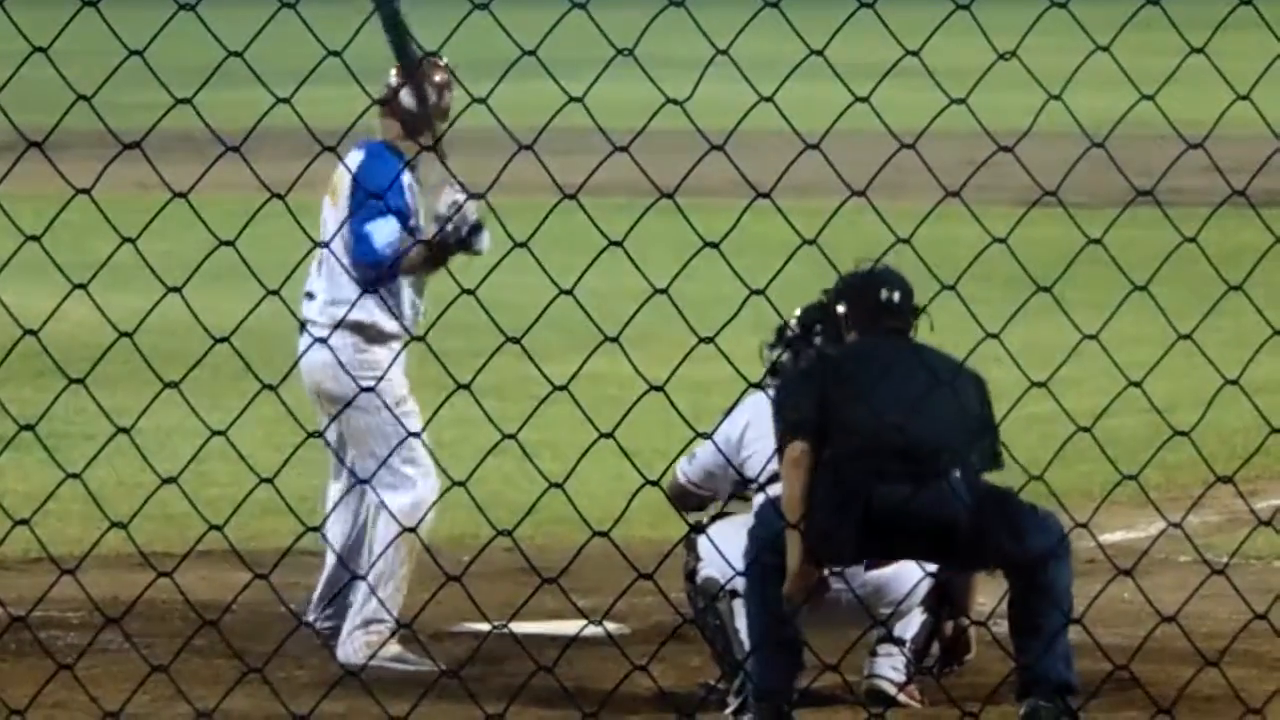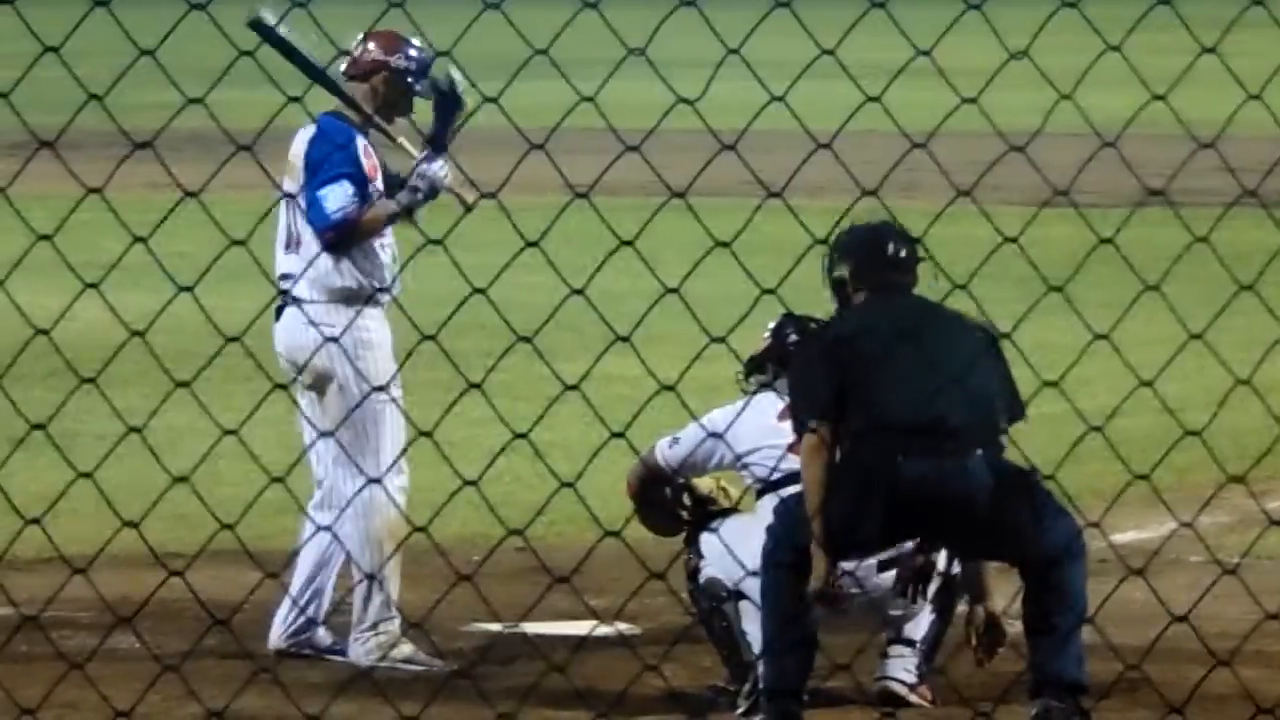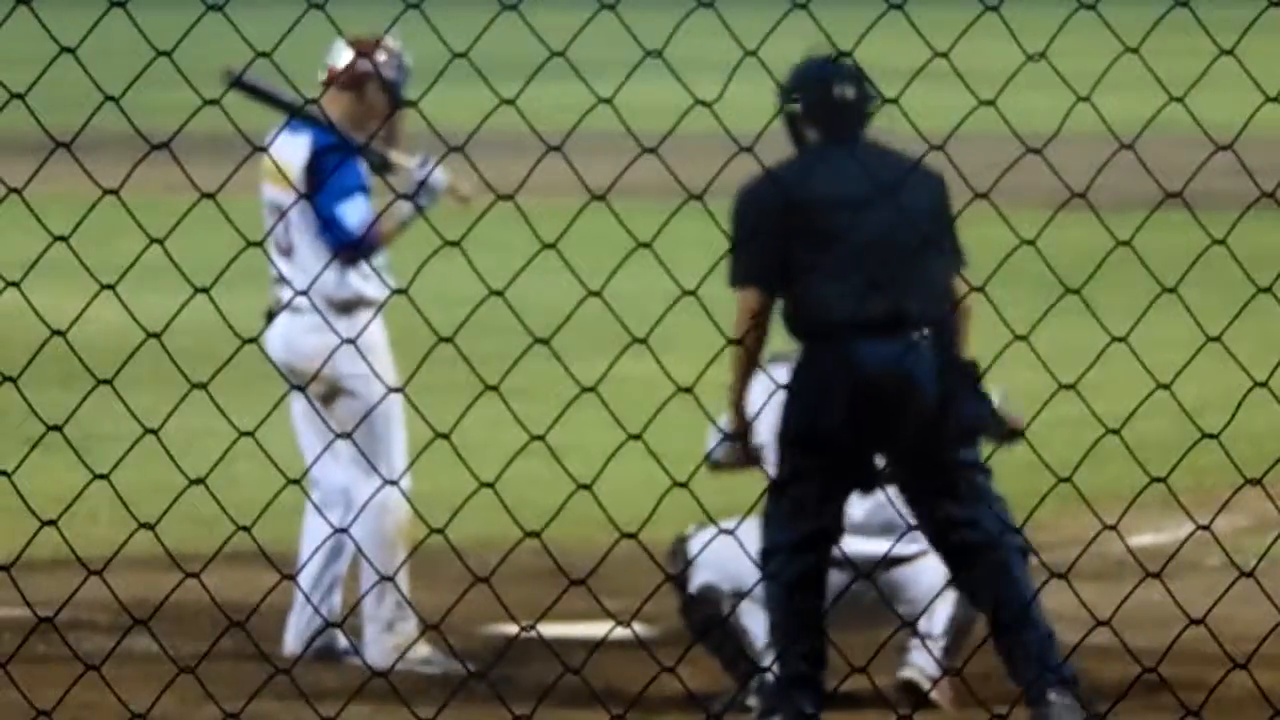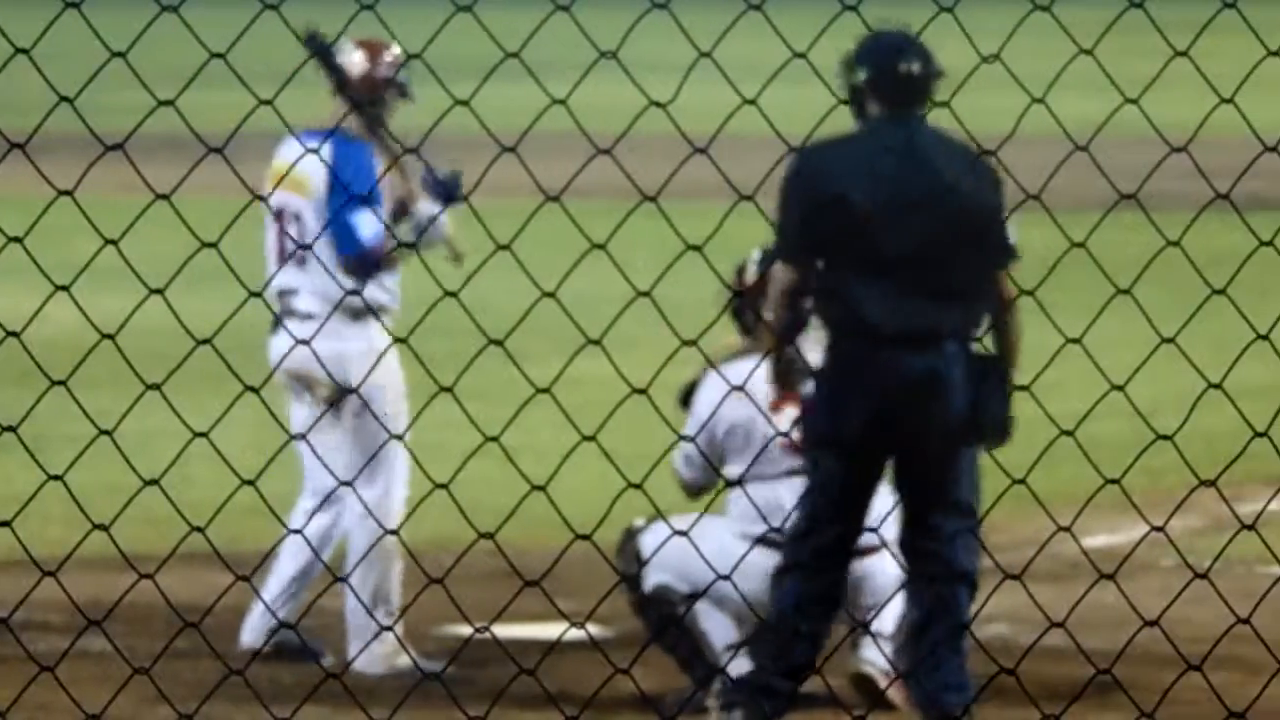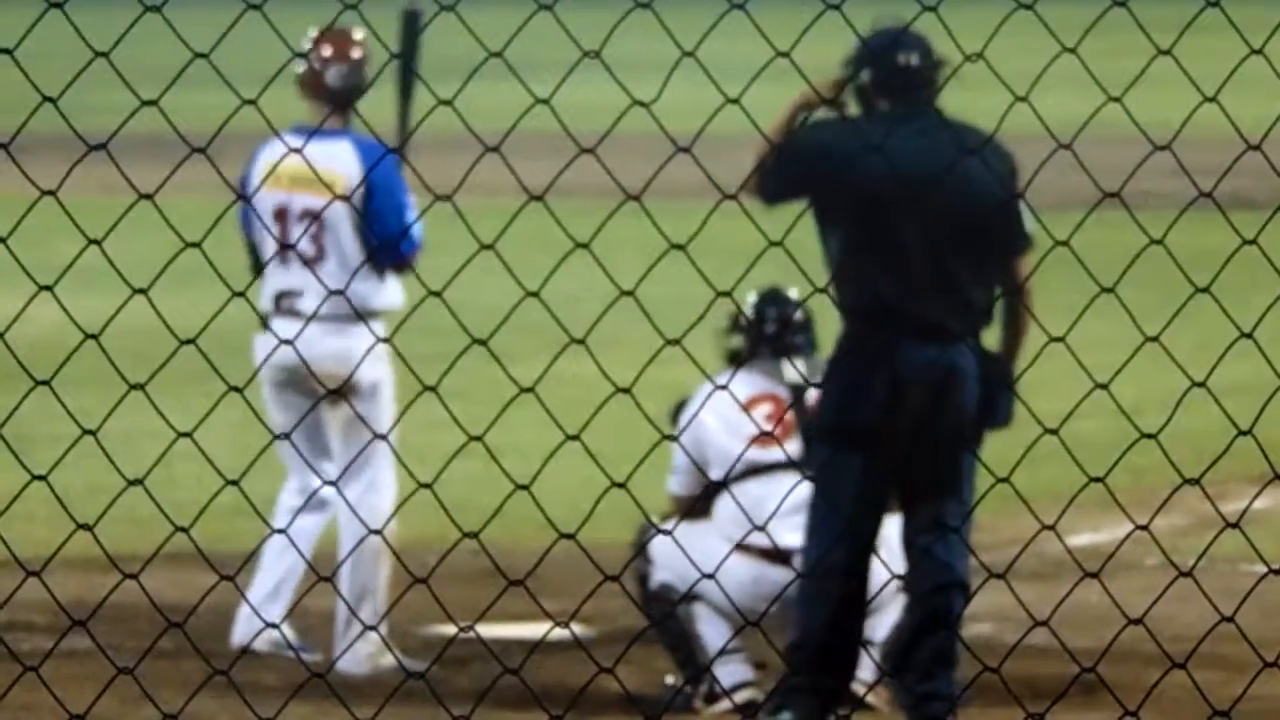
dt=0.7s
person 1, frame 1
left shoulder: (372, 162)
right shoulder: (383, 169)
left elbow: (407, 261)
right elbow: (382, 265)
left wrist: (452, 237)
right wrist: (443, 232)
left hip: (331, 345)
right hip: (358, 350)
left knee: (361, 481)
right knee: (409, 486)
left ankle: (334, 611)
right ankle: (368, 636)
person 1, frame 2
left shoulder: (340, 138)
right shoulder: (336, 137)
left elbow: (381, 208)
right elbow: (338, 229)
right wrist: (411, 194)
left hip: (313, 324)
right hip: (342, 324)
left knee: (337, 484)
right knee: (377, 481)
left ankle: (298, 624)
right ankle: (377, 637)
person 1, frame 3
left shoulder: (289, 138)
right shoulder: (331, 152)
left elbow: (376, 147)
right elbow: (357, 243)
right wrist: (416, 199)
left hip: (297, 329)
right hip: (341, 332)
left knee: (334, 486)
right knee: (380, 484)
left ankle: (312, 628)
right ankle: (390, 638)
person 1, frame 4
left shoulder: (291, 151)
right shoulder: (353, 156)
right elbow: (361, 253)
left wrist: (408, 206)
right wrist: (420, 228)
left hip: (293, 337)
right hip: (350, 340)
left knee: (329, 487)
right knee: (378, 492)
left ankle: (270, 621)
right ankle: (377, 643)
person 1, frame 5
left shoulder: (265, 157)
right shoulder: (370, 159)
left elbow: (257, 255)
right elbow: (403, 252)
right wrist: (407, 214)
left hip: (280, 338)
right hip: (349, 341)
left knee: (308, 482)
right knee: (366, 490)
left ankle: (259, 622)
right ankle: (361, 645)
person 2, frame 1
left shoulder: (817, 370)
right shoulder: (960, 375)
left elbow: (798, 455)
left wrist: (798, 555)
left hip: (862, 508)
right hip: (949, 507)
left knee: (770, 534)
right knee: (1044, 543)
person 2, frame 2
left shoulder: (829, 340)
right shoulder: (971, 332)
left elbow: (818, 441)
left wrist: (821, 547)
right wrist: (971, 541)
left hip: (881, 480)
right hip: (971, 480)
left knee: (789, 539)
right knee: (1057, 543)
person 2, frame 3
left shoulder: (771, 192)
right shoulder: (922, 180)
left elbow: (752, 309)
right elbow: (953, 293)
left wrist: (738, 412)
right wrist: (954, 383)
left hip: (836, 370)
right hip: (926, 363)
left knee: (795, 539)
right knee: (977, 530)
person 2, frame 4
left shoulder: (822, 165)
right shoulder: (971, 169)
left elbow: (788, 280)
right elbow: (1001, 293)
left wrist: (777, 359)
right wrist: (1001, 387)
left hip: (858, 371)
right hip: (945, 371)
left knee: (817, 540)
right knee: (944, 540)
person 2, frame 5
left shoulder: (838, 145)
right shoulder: (989, 158)
left elbow: (758, 181)
right elbow: (1016, 281)
left wrist: (802, 107)
right wrist: (1003, 371)
left hip: (873, 360)
right hip: (956, 364)
left knee: (839, 535)
right knee: (940, 535)
person 3, frame 1
left shoulder: (757, 406)
left elbow: (682, 493)
left wrist: (739, 488)
right hip: (890, 578)
left knee: (707, 548)
left ankle: (751, 676)
right ankle: (893, 667)
person 3, frame 2
left shoulder: (744, 413)
left elbow: (644, 475)
right hip: (889, 571)
left knee: (708, 544)
left ankle: (761, 679)
right ankle: (903, 672)
person 3, frame 3
left shoulder: (770, 380)
left elbow: (720, 456)
right hip: (907, 579)
left knee: (693, 553)
left ankle: (768, 677)
right ankle: (926, 665)
person 3, frame 4
left shoulder: (726, 381)
left elbow: (692, 482)
left hip: (766, 571)
right hip: (865, 573)
left knee: (643, 549)
right knee: (903, 542)
left ankle: (733, 676)
right ankle: (879, 659)
person 3, frame 5
left shoulder: (712, 396)
left elbow: (685, 507)
left hip: (757, 578)
left knee: (658, 546)
right knee: (900, 535)
left ankle: (726, 682)
right ankle: (863, 672)
